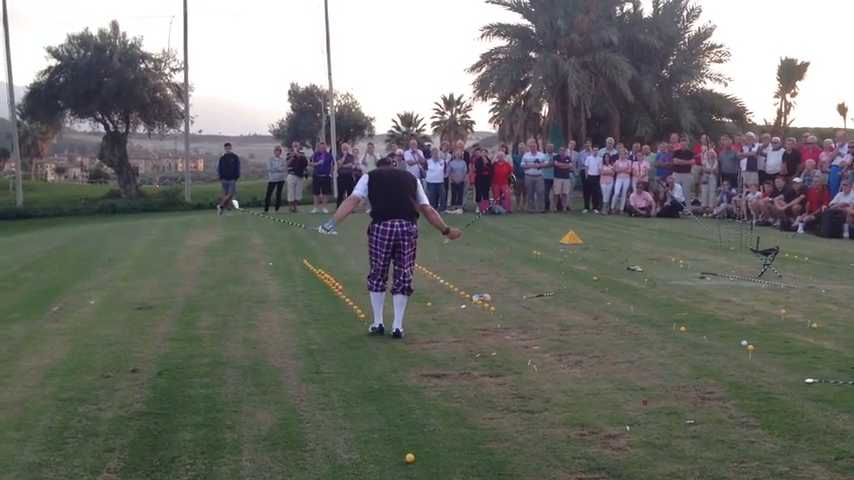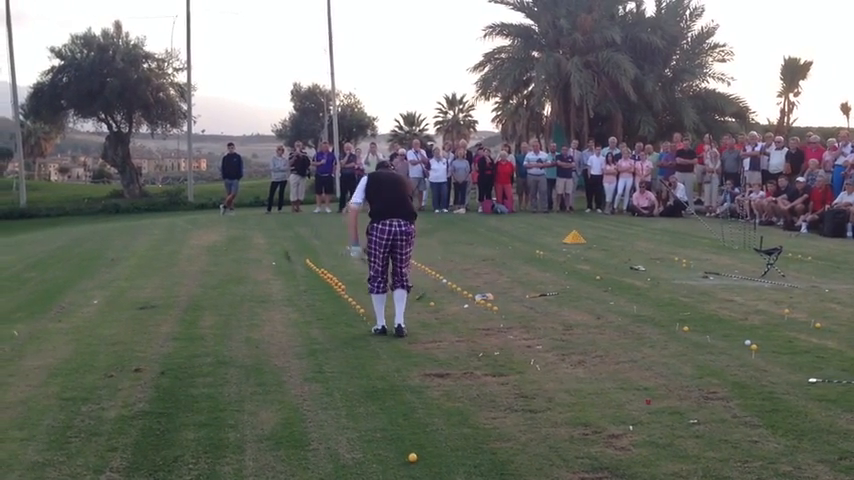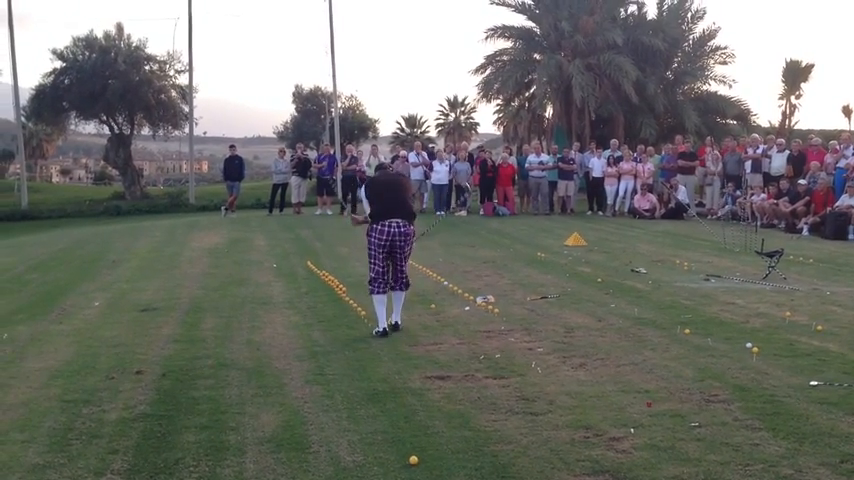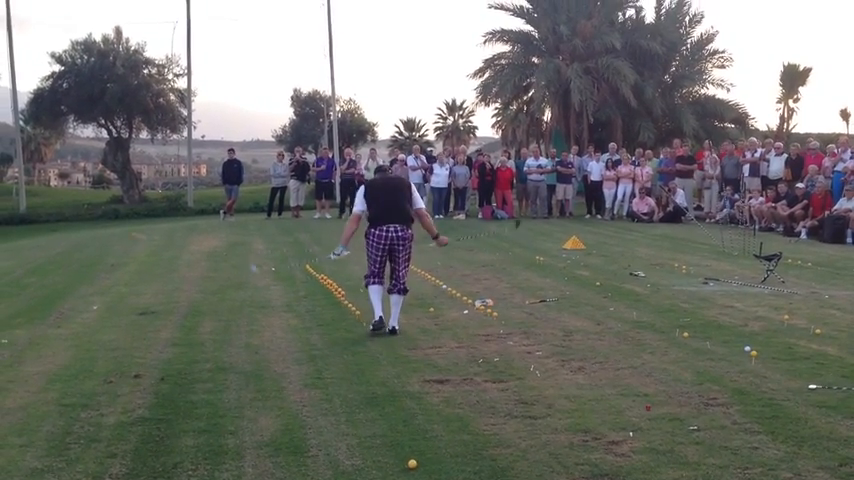
dt=0.3s
person 1, frame 1
left shoulder: (370, 177)
right shoulder: (410, 178)
left elbow: (353, 200)
right elbow: (427, 208)
left wrist: (332, 223)
right wrist: (446, 230)
left hip: (381, 227)
right hip: (408, 227)
left knee: (377, 276)
right knee: (403, 277)
left ankle: (378, 324)
right ankle: (397, 327)
person 1, frame 2
left shoulder: (368, 179)
right shoulder: (404, 181)
left elbow: (353, 209)
left wrist: (355, 243)
left hip: (380, 227)
right hip: (405, 227)
left knee: (378, 276)
right knee: (401, 276)
left ankle: (380, 324)
right ankle: (399, 323)
person 1, frame 3
left shoulder: (368, 185)
right shoulder: (404, 180)
right wrist: (362, 219)
left hip: (380, 228)
right hip: (405, 227)
left knee: (378, 278)
right knee: (399, 275)
left ankle: (382, 325)
right ankle: (396, 320)
person 1, frame 4
left shoulder: (366, 187)
right shoulder: (406, 183)
left elbow: (355, 218)
right elbow: (422, 214)
left wrist: (342, 245)
right wrist: (436, 237)
left hip: (378, 231)
right hip: (403, 231)
left knee: (374, 276)
right knee: (399, 279)
left ankle: (378, 316)
right ankle: (393, 324)
